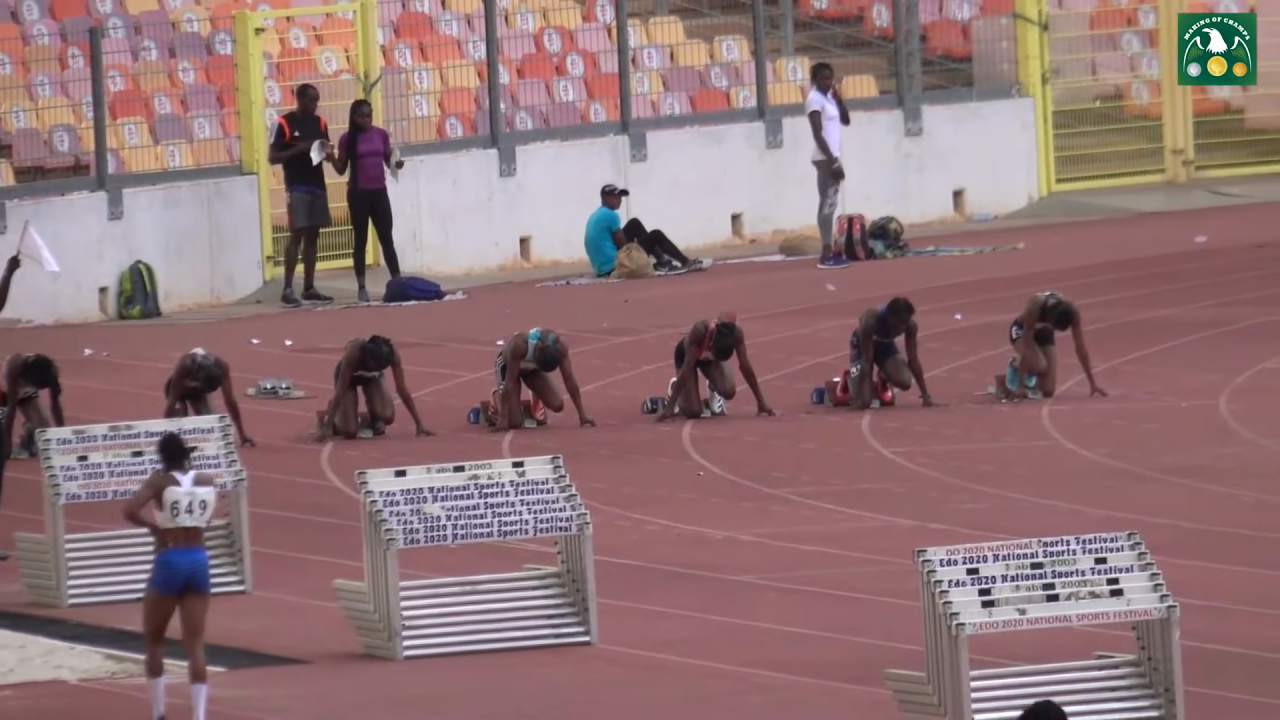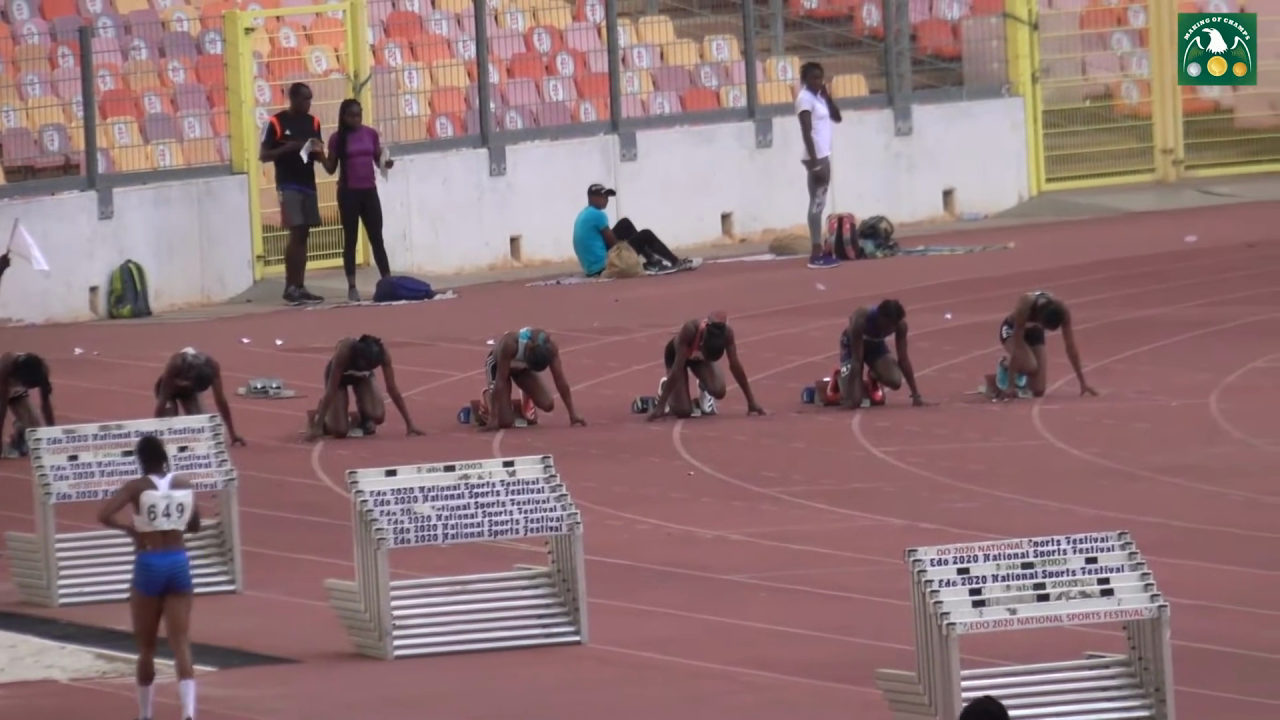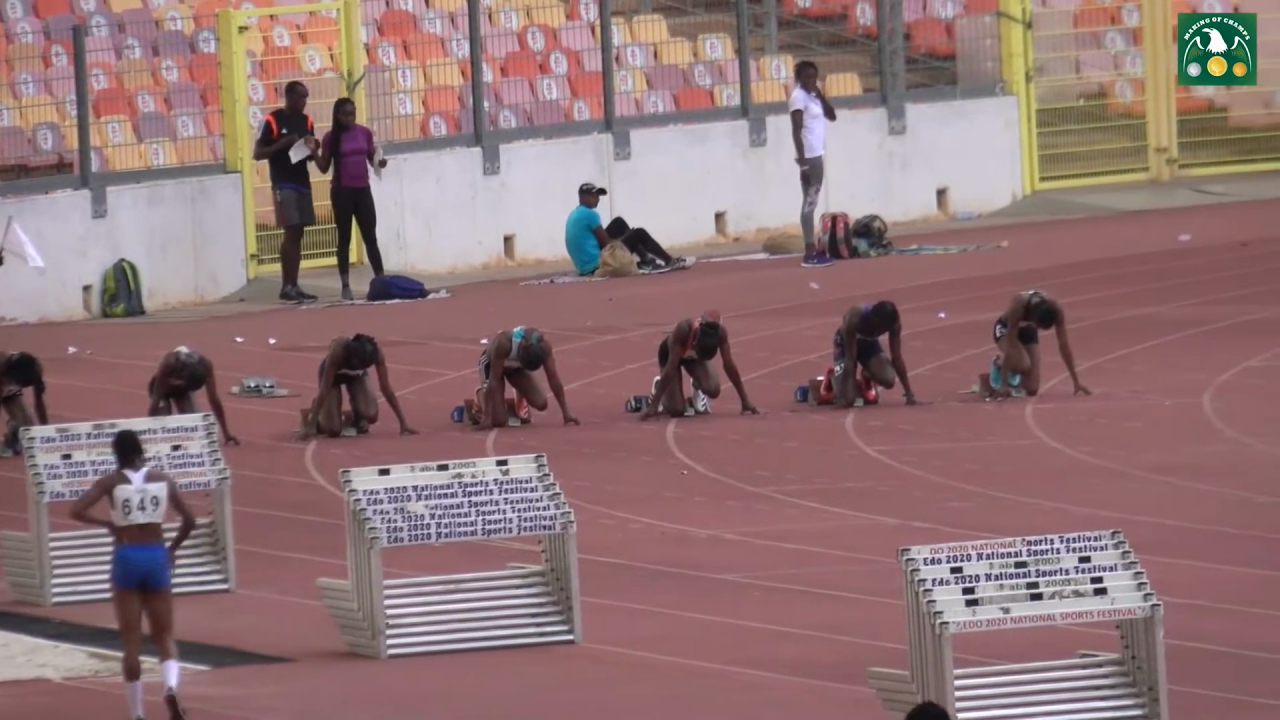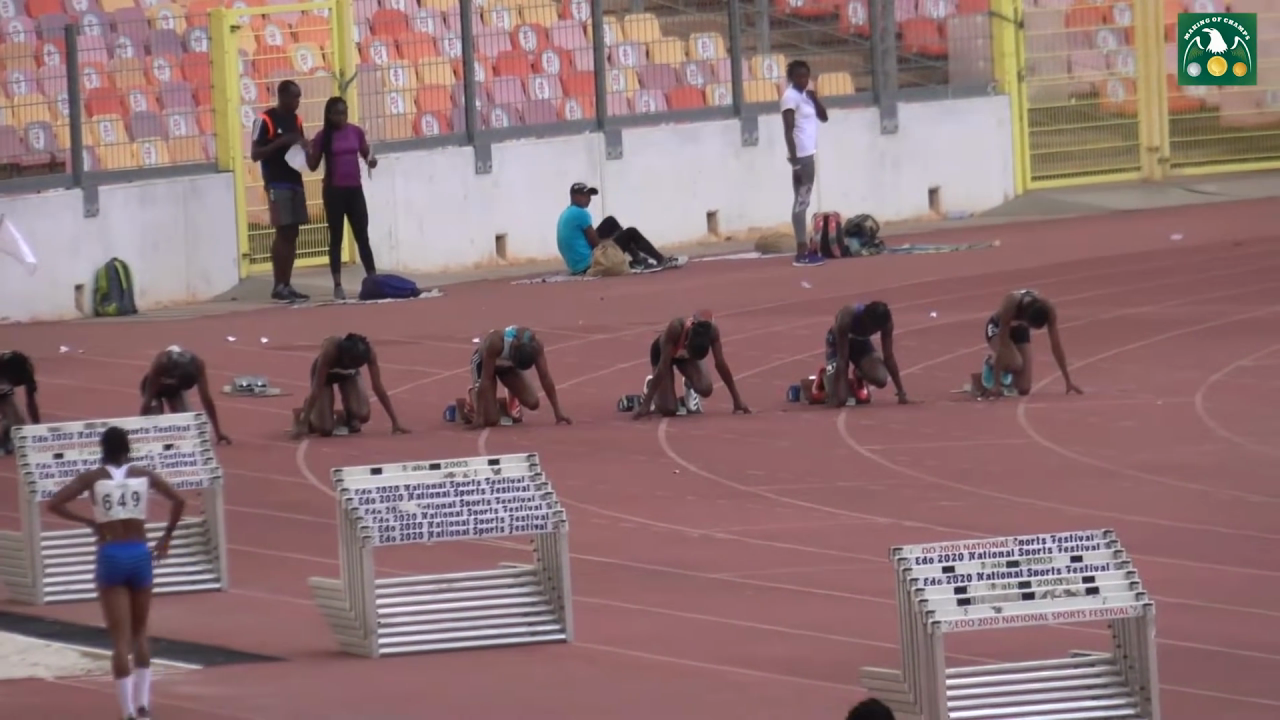
dt=0.2s
person 1, frame 1
left shoulder: (160, 483)
right shoulder: (207, 482)
left elbow: (129, 512)
left wrist: (153, 525)
left hip: (169, 564)
right hip: (198, 562)
left knee: (154, 642)
right knee: (195, 645)
person 1, frame 2
left shoulder: (136, 487)
right shoulder: (185, 485)
left elbow: (104, 516)
right elbow: (195, 526)
left wrist: (130, 528)
left hip: (149, 566)
right hip: (179, 564)
left knee: (146, 648)
right knee: (181, 645)
person 1, frame 3
left shoulder: (111, 481)
right shoulder: (162, 479)
left elbow: (76, 511)
right elbow: (189, 521)
left wrist: (108, 523)
right wrist: (172, 550)
left hip: (126, 560)
right hip: (156, 558)
left knee: (132, 643)
right knee: (165, 637)
right ankle: (171, 688)
person 1, frame 4
left shoulder: (92, 477)
right shoulder: (144, 474)
left elbow: (54, 504)
right elbow: (179, 501)
left wrist: (90, 521)
right wrist: (166, 539)
left hip: (110, 557)
right hip: (140, 555)
left knee: (120, 640)
right knee: (139, 633)
person 2, frame 1
left shoulder: (320, 123)
right shoulder: (284, 123)
left elbow: (326, 155)
right elbow: (273, 157)
left wrist: (327, 152)
right wrist: (298, 149)
left hip: (318, 186)
right hip: (297, 188)
left knee: (312, 237)
right knee: (297, 235)
left ankle: (309, 289)
right ankle: (287, 289)
person 2, frame 2
left shoulder: (313, 122)
right shoulder: (276, 122)
left elbow: (319, 157)
right elbow: (263, 155)
left wrist: (317, 151)
right wrist: (287, 147)
left hip: (309, 185)
right hip: (288, 186)
left knee: (303, 236)
right knee: (295, 233)
left ankle: (300, 287)
right ankle: (289, 286)
person 2, frame 3
left shoulder: (306, 121)
right shoulder: (272, 120)
right elbow: (258, 154)
left wrist: (312, 148)
right wrist: (283, 143)
left hip: (303, 184)
right hip: (284, 185)
left knee: (298, 235)
right knee: (291, 233)
left ankle: (294, 286)
right ankle: (286, 287)
person 2, frame 4
left shoulder: (295, 120)
right shoulder: (265, 120)
right elbow: (255, 154)
left wrist: (304, 147)
right wrist: (280, 142)
left hip: (296, 182)
right hip: (277, 184)
left knee: (292, 234)
right knee: (282, 233)
left ankle: (287, 285)
right ankle: (278, 286)
person 3, frame 1
left shoulder: (828, 97)
right shoulder: (814, 99)
left elbow: (845, 121)
right elbow: (818, 135)
left wrist: (838, 100)
right wrist: (834, 162)
left hip: (829, 158)
right hip: (826, 158)
left knee: (826, 203)
right knee: (830, 203)
left ankle: (829, 250)
right ankle: (826, 255)
person 3, frame 2
left shoulder: (818, 97)
right shoulder: (805, 99)
left elbow: (837, 118)
right elbow: (807, 134)
left wrist: (827, 97)
right wrist: (816, 164)
left hip: (821, 157)
right hip: (816, 158)
left knee: (817, 203)
right knee: (818, 203)
left ankle: (819, 249)
right ankle: (816, 255)
person 3, frame 3
left shoulder: (812, 96)
right shoulder: (798, 97)
left elbow: (832, 116)
right elbow: (797, 133)
left wrist: (822, 98)
right wrist: (803, 164)
left hip: (815, 156)
right hip: (809, 157)
left knee: (811, 202)
right knee: (810, 202)
left ankle: (813, 249)
right ankle: (809, 254)
person 3, frame 4
left shoulder: (805, 95)
right shoulder: (790, 97)
left elbow: (824, 117)
right elbow: (788, 132)
left wrist: (815, 99)
right wrist: (795, 164)
left hip: (808, 155)
right hip: (800, 156)
left knee: (804, 201)
right knee: (801, 202)
left ankle: (805, 248)
right ankle: (801, 253)
person 4, frame 1
left shoulder: (381, 134)
right shoulder: (347, 138)
left elbow: (388, 160)
right elbow: (341, 169)
left wrist: (396, 164)
left hip: (379, 191)
right hip: (358, 193)
left knee: (387, 239)
right knee: (360, 240)
right ankle: (362, 288)
person 4, frame 2
left shoulder: (371, 134)
right shoulder: (337, 138)
left elbow: (378, 159)
right elbow: (331, 169)
left wrist: (387, 163)
right wrist: (321, 155)
left hip: (369, 191)
right hip: (348, 193)
left knee: (377, 238)
right knee: (350, 240)
right ankle: (352, 287)
person 4, frame 3
left shoulder: (365, 132)
right shoulder: (331, 137)
left elbow: (372, 158)
right elbow: (324, 168)
left wrist: (380, 162)
left hip: (363, 189)
right hip: (342, 191)
left knee: (370, 237)
right knee: (344, 239)
right ankle: (345, 286)
person 4, frame 4
left shoulder: (356, 131)
right shoulder: (323, 136)
left elbow: (367, 154)
right elbow: (313, 166)
left wrist: (371, 161)
right wrist: (307, 150)
left hip: (355, 189)
right hip: (334, 191)
left knee: (362, 236)
right knee: (336, 238)
right ankle: (337, 285)
